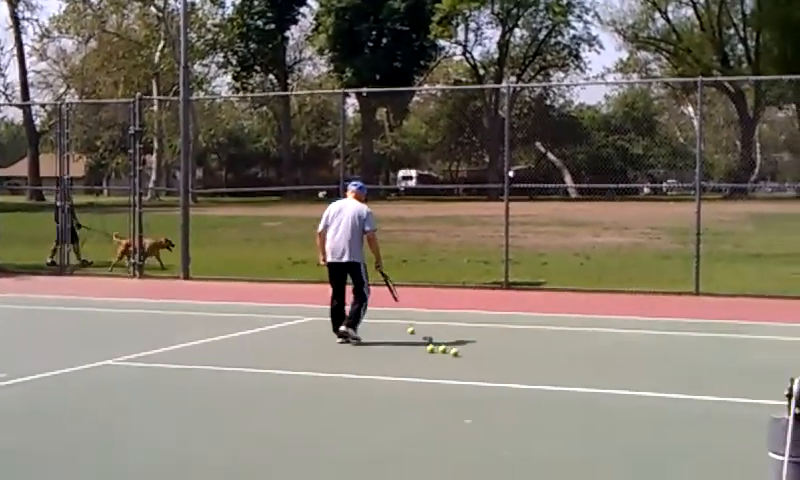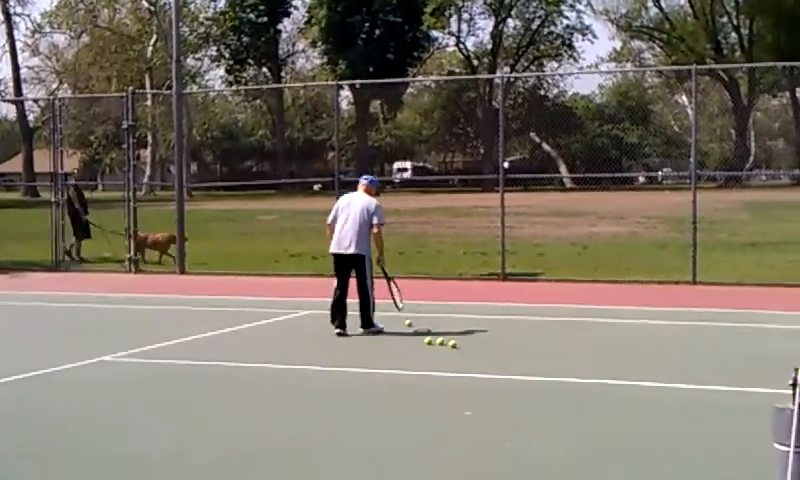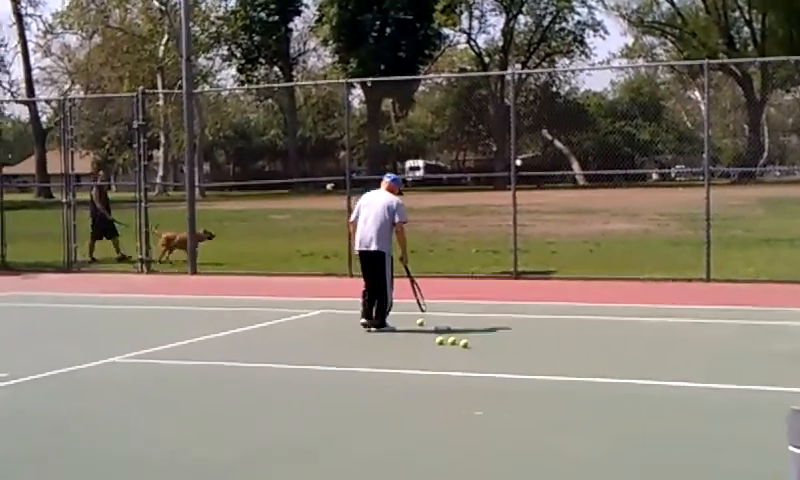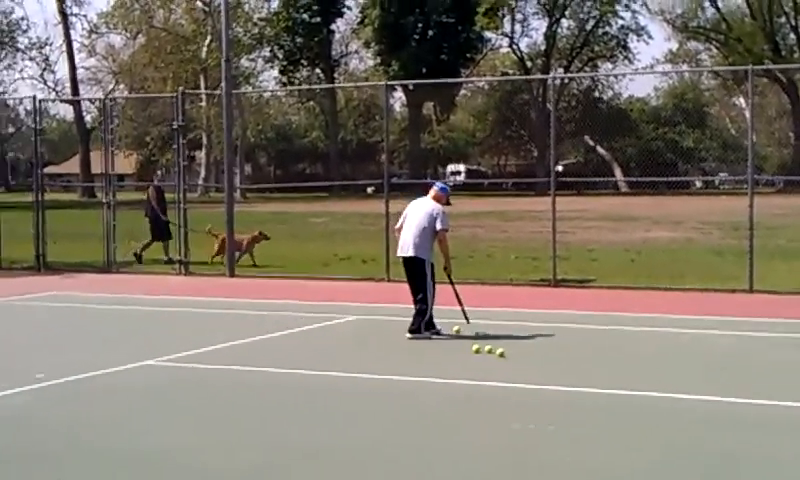
dt=0.3s
person 1, frame 1
left shoulder: (333, 207)
right shoulder: (364, 210)
left elbow: (320, 232)
right elbow: (371, 237)
left wrist: (322, 254)
right wrist: (378, 259)
left hip: (333, 258)
right hip: (354, 258)
left knee: (337, 297)
right knee: (361, 294)
left ankle: (340, 333)
right ankle: (348, 325)
person 1, frame 2
left shoulder: (343, 199)
right shoulder: (373, 203)
left elbow: (330, 223)
right elbow: (376, 231)
left wrist: (332, 244)
right wrist: (380, 254)
left hip: (339, 249)
right hip: (360, 251)
left knee: (340, 288)
right knee: (365, 288)
left ankle: (339, 324)
right ankle: (368, 324)
person 1, frame 3
left shoulder: (365, 197)
right shoulder: (395, 202)
left elbow: (352, 222)
right elbow: (399, 229)
left wrist: (357, 242)
right wrist: (404, 252)
left hip: (363, 246)
right hip: (381, 248)
left knee: (369, 284)
right knee: (383, 286)
left ankle: (366, 317)
right ankle: (379, 323)
person 1, frame 4
left shoulder: (413, 204)
right shoulder: (438, 209)
left elbow: (398, 228)
right elbow: (441, 237)
right wrist: (447, 261)
left hip: (405, 251)
right hip: (421, 254)
left knee: (418, 291)
right knee: (426, 291)
left ankle: (427, 325)
right ankle: (416, 329)
